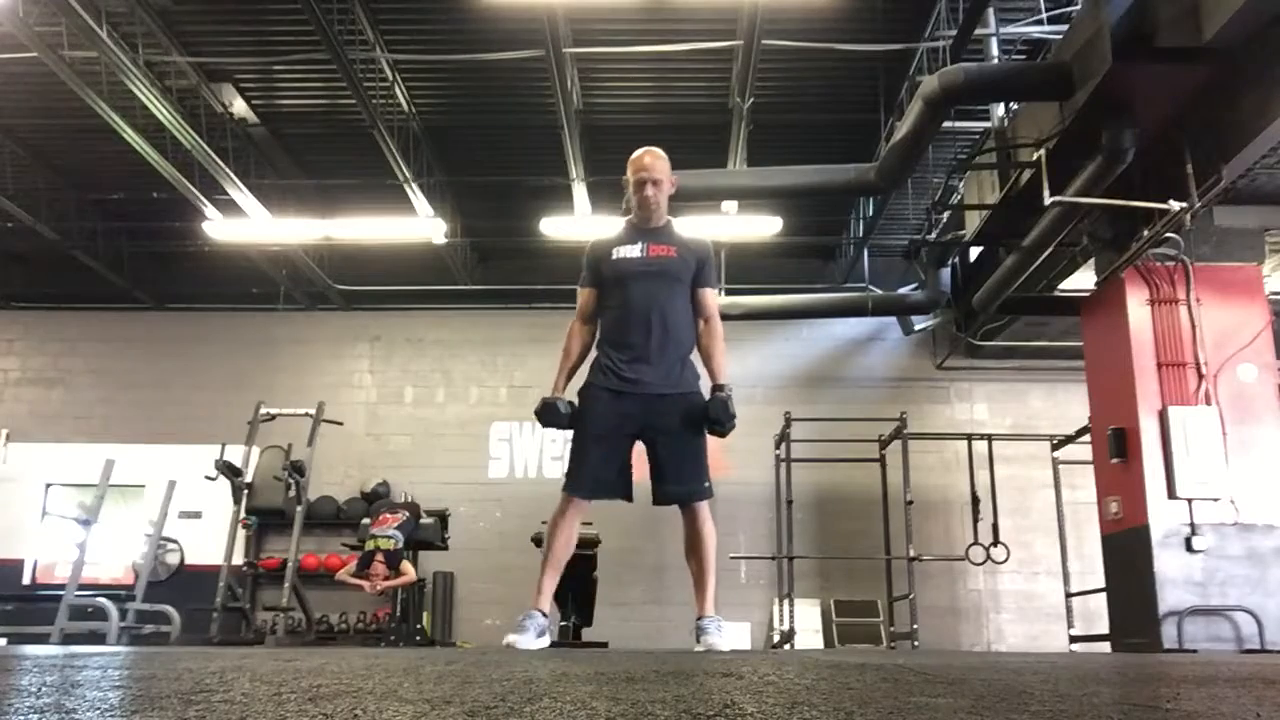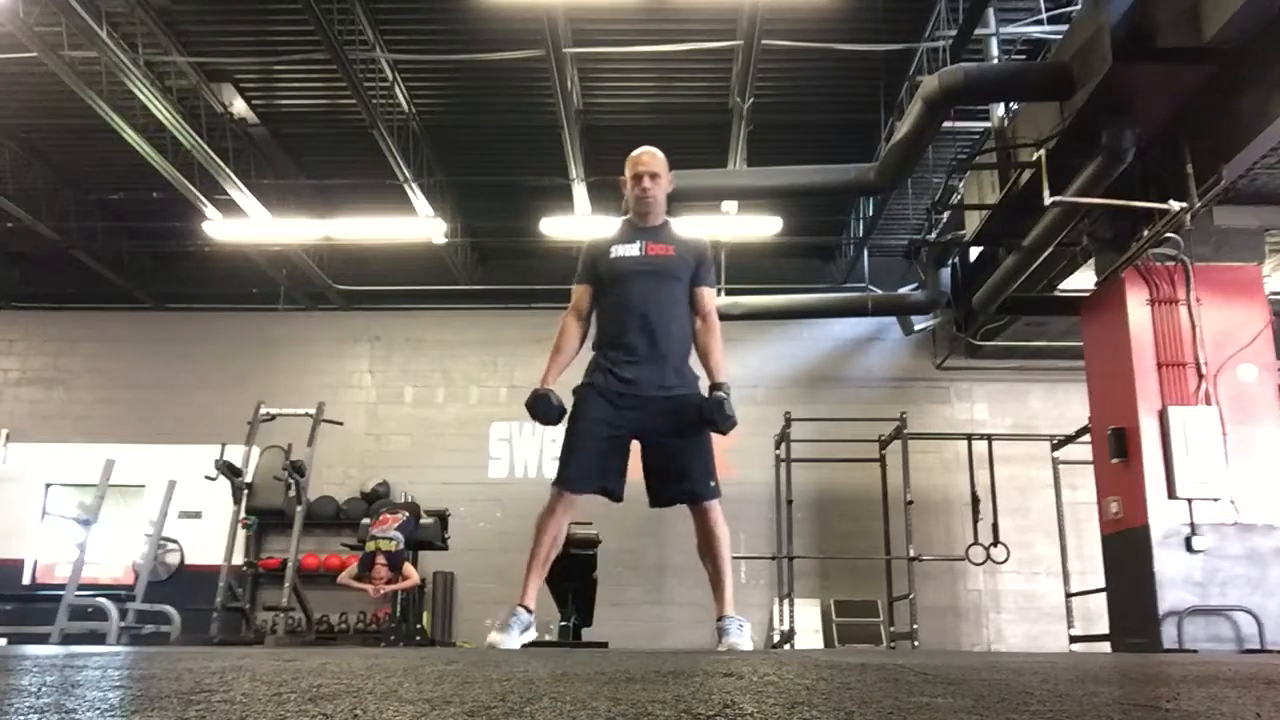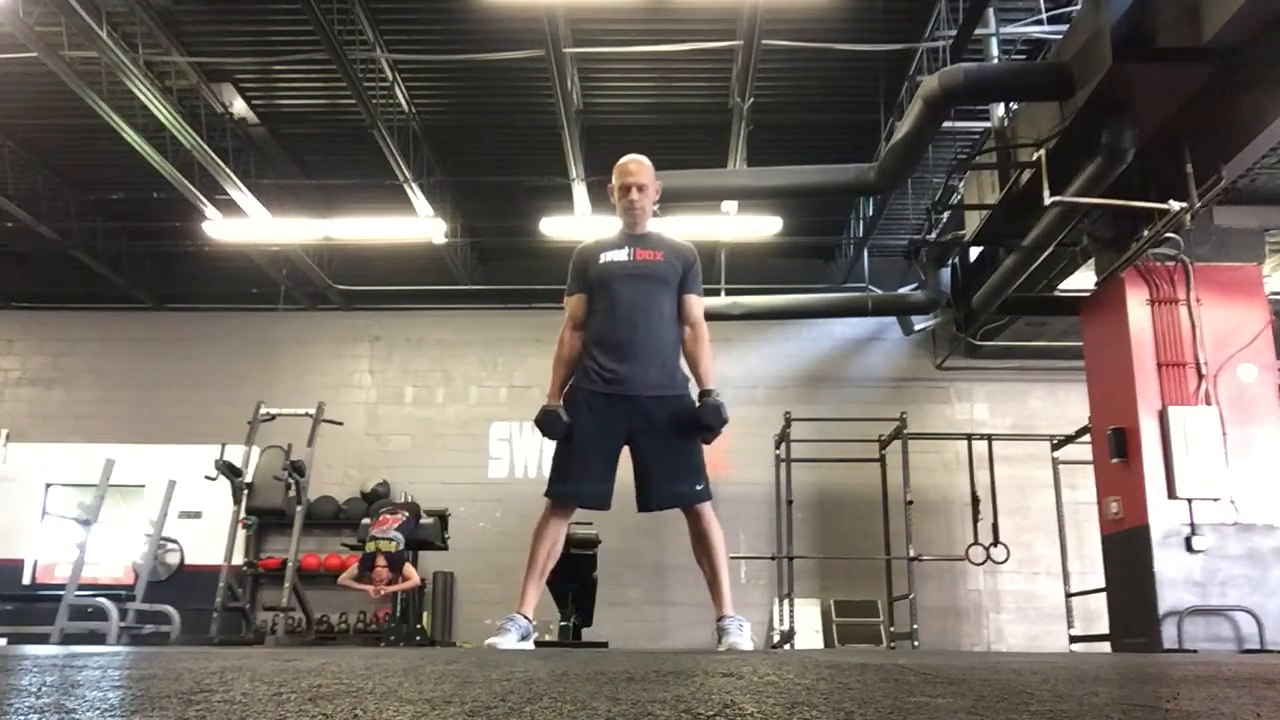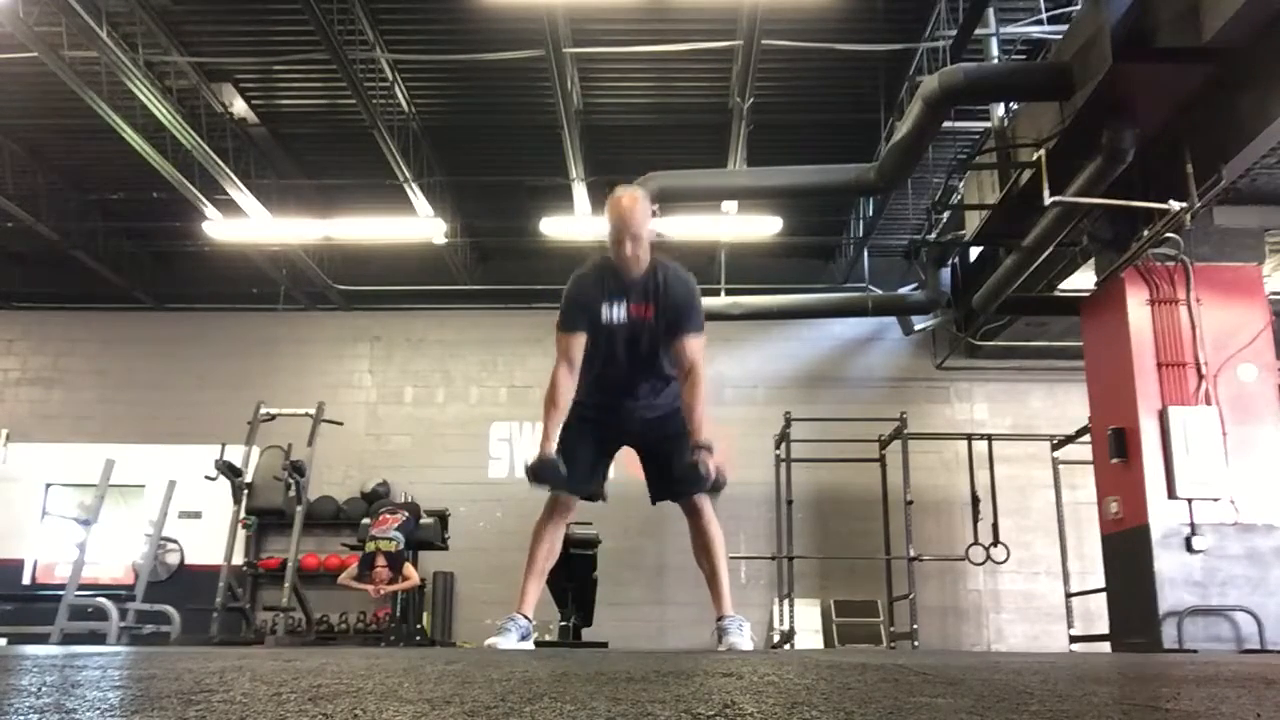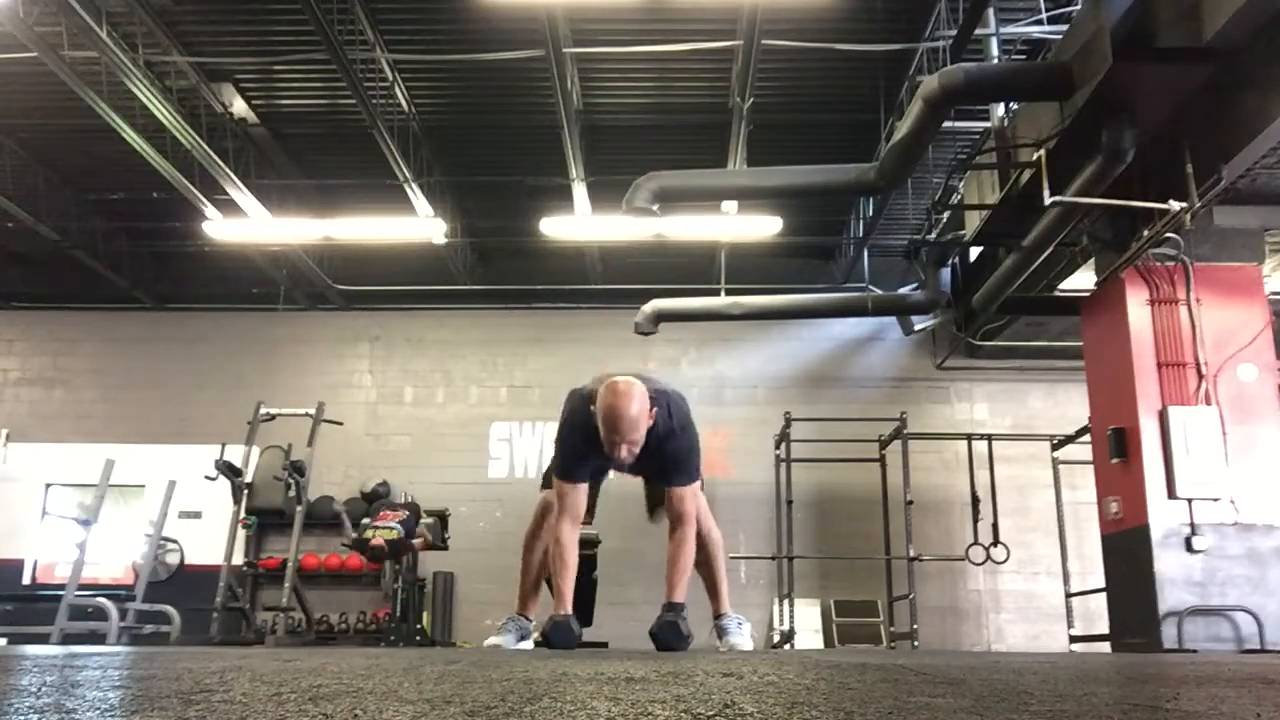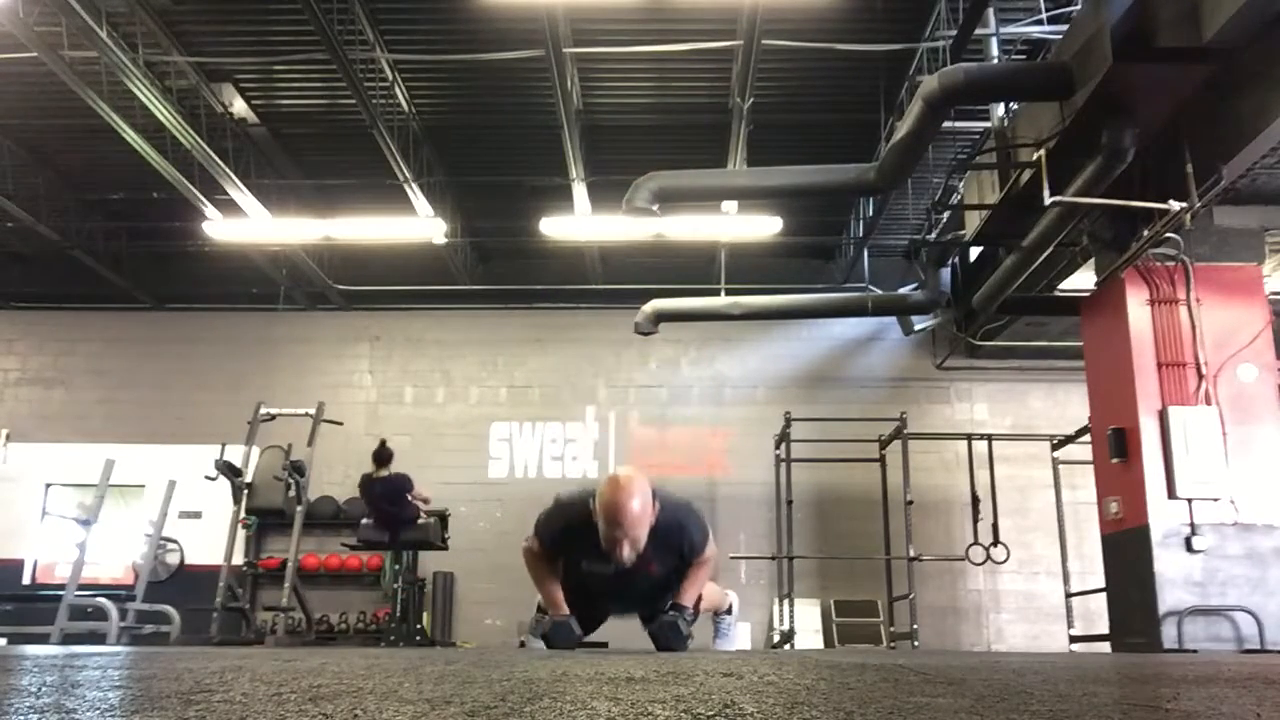
dt=0.7s
person 1, frame 1
left shoulder: (696, 250)
right shoulder: (603, 249)
left elbow: (709, 322)
right elbow: (584, 323)
left wrist: (721, 387)
right wrist: (558, 388)
left hip: (675, 393)
right hip: (609, 390)
left knee: (695, 502)
right knee: (576, 496)
left ankle: (706, 620)
right ankle: (538, 616)
person 1, frame 2
left shoulder: (693, 249)
right shoulder: (599, 250)
left elbow: (706, 320)
right elbow: (576, 318)
left wrist: (719, 385)
right wrist: (546, 382)
left hip: (674, 393)
right hip: (606, 390)
left knee: (705, 501)
right knee: (565, 494)
left ankle: (728, 619)
right ankle: (523, 613)
person 1, frame 3
left shoulder: (681, 255)
right shoulder: (589, 255)
left elbow: (694, 328)
right elbow: (573, 330)
left wrist: (707, 391)
right wrist: (553, 395)
left hip: (665, 396)
right hip: (595, 396)
left knee: (697, 503)
right knee: (561, 502)
left ankle: (729, 619)
right ankle: (521, 621)
person 1, frame 4
left shoulder: (678, 285)
right shoulder: (584, 286)
left elbow: (692, 368)
right elbow: (567, 366)
left wrist: (700, 442)
right wrist: (547, 441)
left hip: (661, 406)
right hip: (595, 408)
left knee: (698, 501)
right knee: (560, 501)
left ankle: (728, 619)
right ankle: (522, 620)
person 1, frame 5
left shoulder: (675, 424)
right shoulder: (579, 419)
left elbow: (683, 523)
right elbow: (568, 522)
left wrist: (674, 607)
right wrist: (562, 613)
left knee: (695, 510)
right knee: (551, 508)
left ankle: (726, 620)
right ankle: (519, 622)
person 1, frame 6
left shoulder: (679, 521)
right shoulder: (569, 517)
left elbow: (705, 558)
right elbow: (533, 552)
left wrist: (681, 609)
right wrist: (560, 617)
left ankle: (724, 605)
right ankle: (546, 610)
